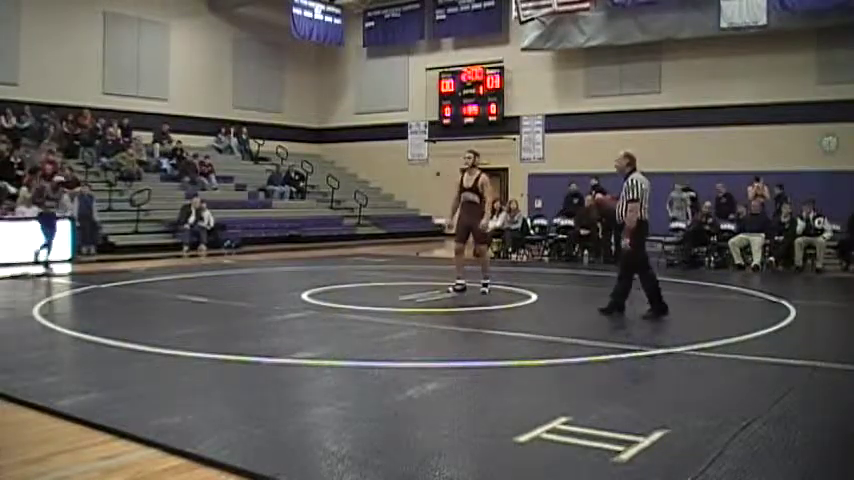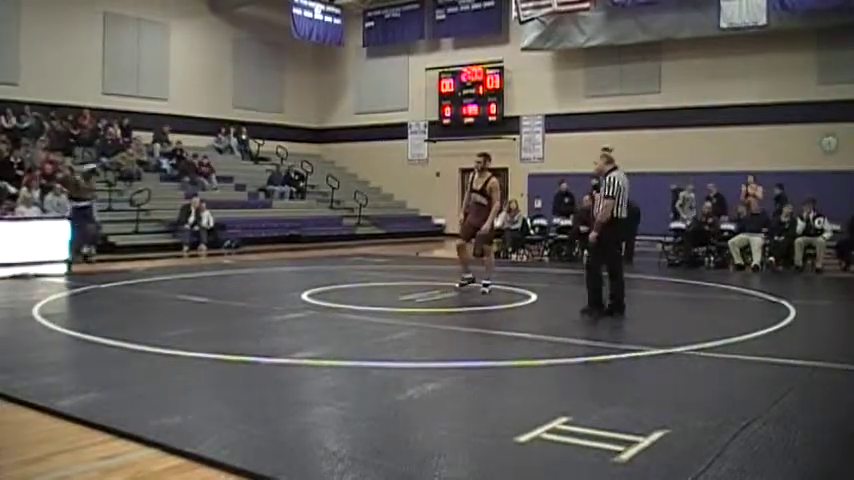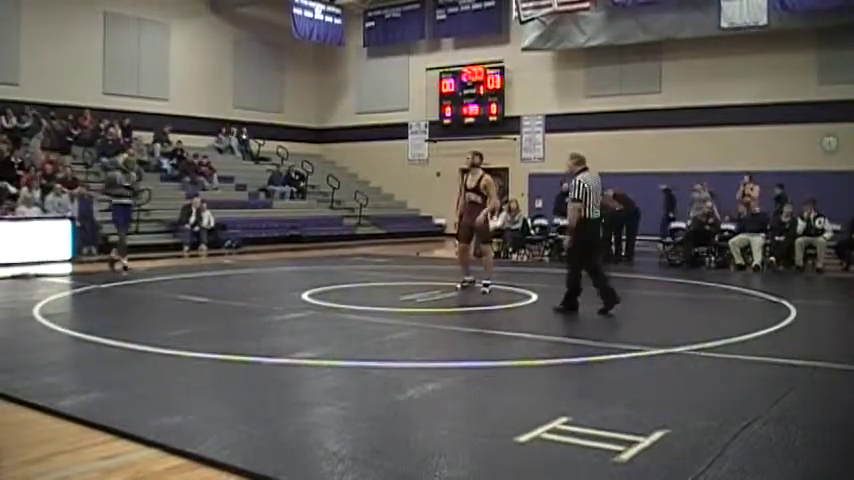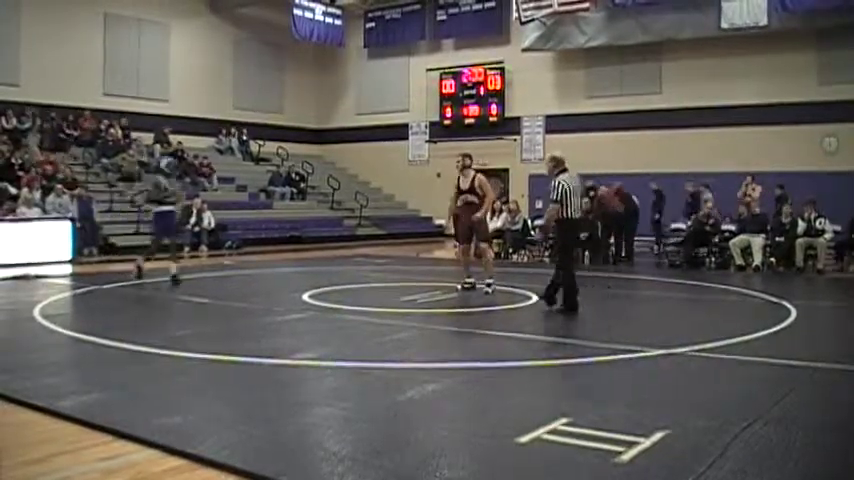
dt=0.5s
person 1, frame 1
left shoulder: (633, 180)
right shoulder: (636, 179)
left elbow: (633, 211)
left wrist: (627, 236)
left hip: (633, 230)
right hip: (634, 229)
left knee: (642, 269)
right knee: (625, 268)
left ankle: (658, 306)
right ankle: (616, 304)
person 1, frame 2
left shoulder: (611, 178)
right shoulder: (619, 176)
left elbow: (607, 207)
left wrist: (595, 229)
left hip: (609, 226)
right hip: (617, 225)
left knee: (593, 265)
right knee: (614, 267)
left ankle: (596, 305)
right ankle: (617, 305)
person 1, frame 3
left shoulder: (578, 180)
right shoulder: (594, 176)
left elbow: (575, 209)
left wrist: (570, 233)
left hip: (583, 226)
right hip: (594, 224)
left knee: (574, 266)
right knee: (594, 265)
left ankle: (570, 303)
right ankle: (609, 296)
person 1, frame 4
left shoulder: (558, 182)
right shoulder: (575, 177)
left elbow: (554, 209)
left hip: (565, 225)
right hip: (575, 223)
left knee: (565, 265)
right knee: (563, 263)
left ankle: (570, 303)
right ankle: (550, 294)
person 2, frame 1
left shoulder: (483, 178)
right shoulder: (462, 177)
left elbow: (489, 199)
right elbow: (457, 199)
left wrist: (485, 218)
right wrist: (451, 217)
left hip: (478, 217)
right hip: (463, 216)
left knee: (482, 250)
right knee: (458, 249)
left ankle: (485, 282)
right ankle: (460, 282)
person 2, frame 2
left shoulder: (493, 181)
right shoulder: (472, 176)
left elbow: (496, 204)
left wrist: (488, 223)
right wrist: (462, 212)
left hip: (485, 218)
right hip: (471, 215)
left knee: (487, 249)
right knee: (460, 244)
left ankle: (487, 282)
right ankle: (467, 276)
person 2, frame 3
left shoulder: (486, 179)
right shoulder: (465, 177)
left elbow: (494, 200)
left wrist: (484, 214)
right wrist: (458, 216)
left hip: (480, 217)
right hip: (467, 217)
left knee: (485, 249)
right knee: (462, 248)
left ankle: (487, 281)
right ankle: (468, 278)
person 2, frame 4
left shoulder: (479, 178)
right shoulder: (458, 180)
left elbow: (491, 196)
right elbow: (454, 200)
left wrist: (482, 212)
right wrist: (449, 218)
left hip: (477, 216)
right hip: (463, 217)
left knee: (484, 248)
right knee: (463, 249)
left ankle: (490, 281)
right ankle: (469, 280)
